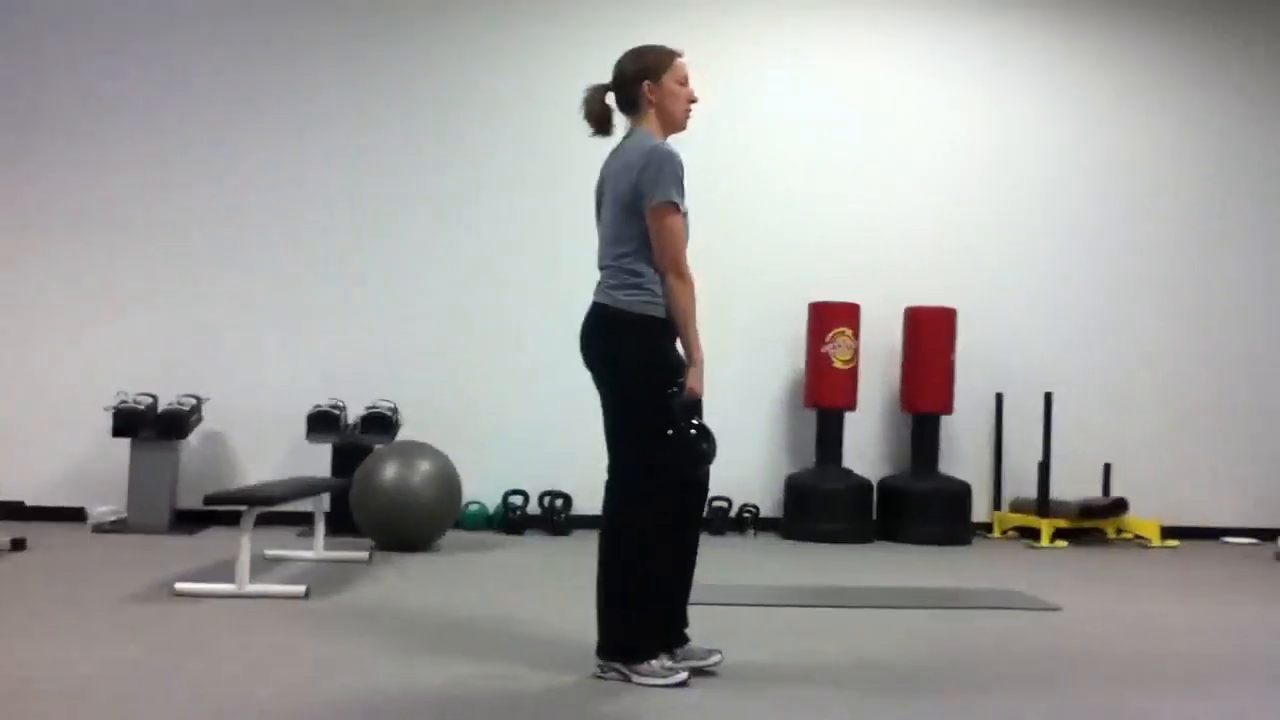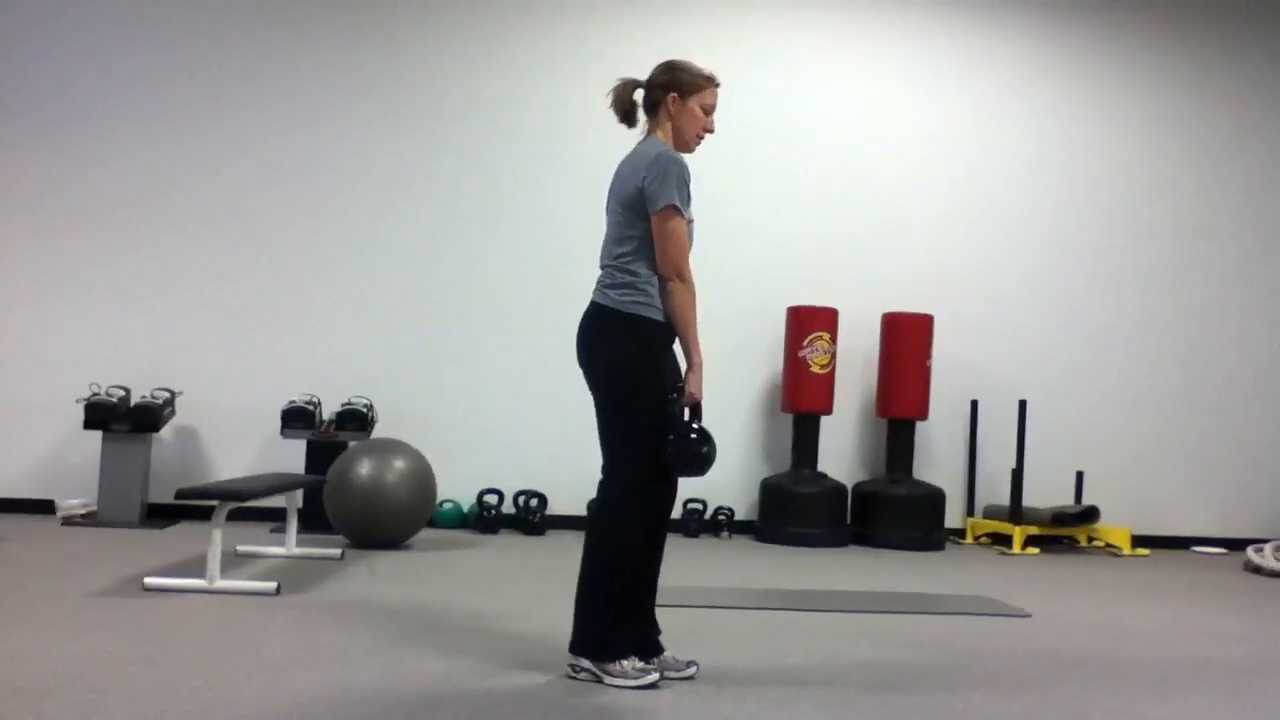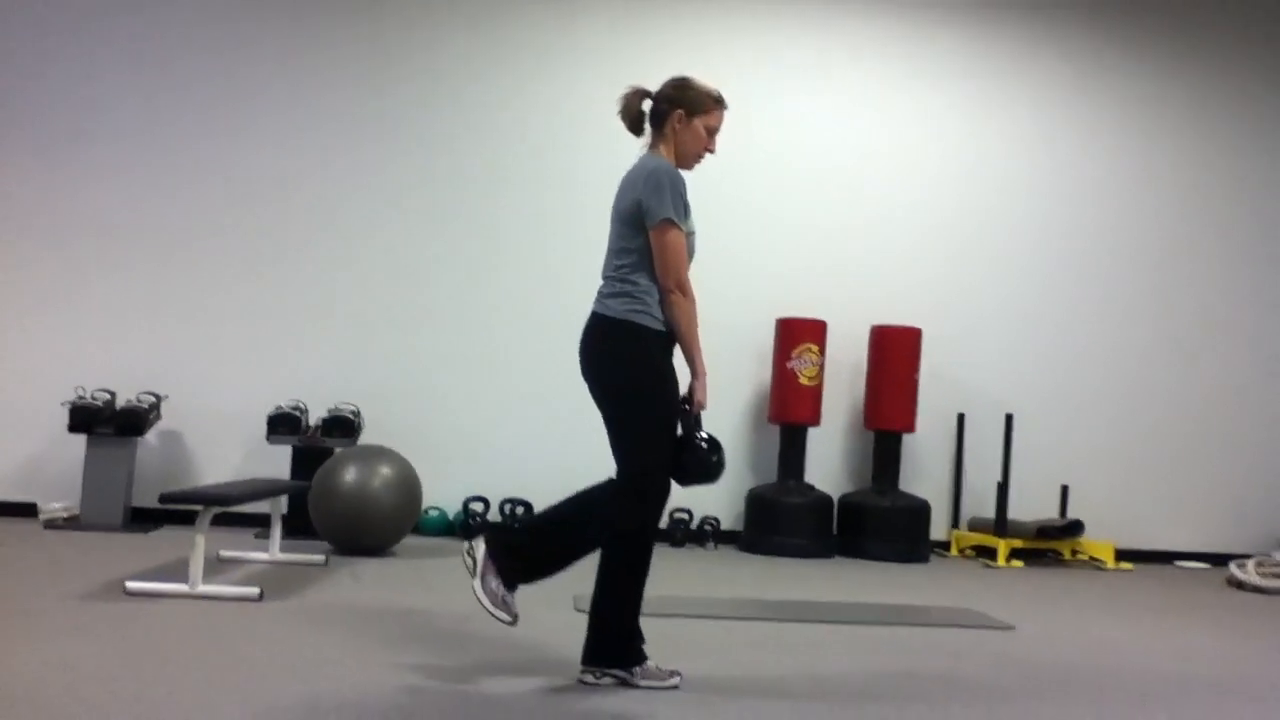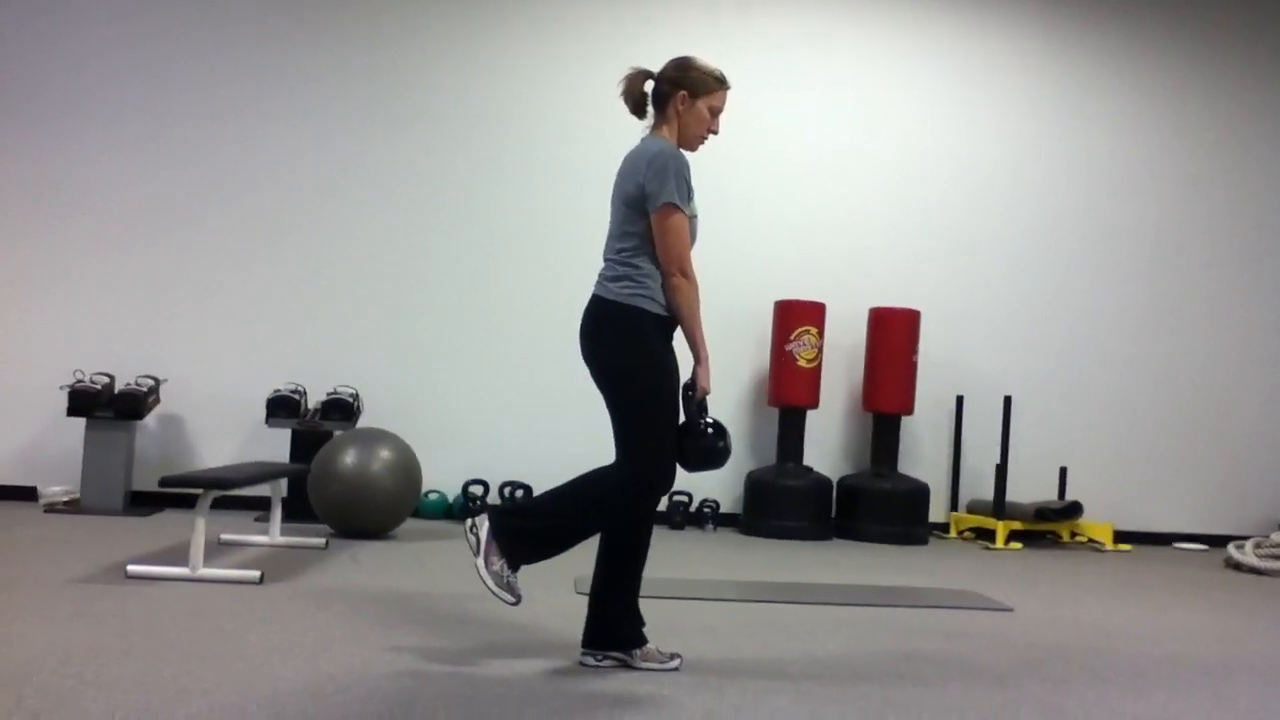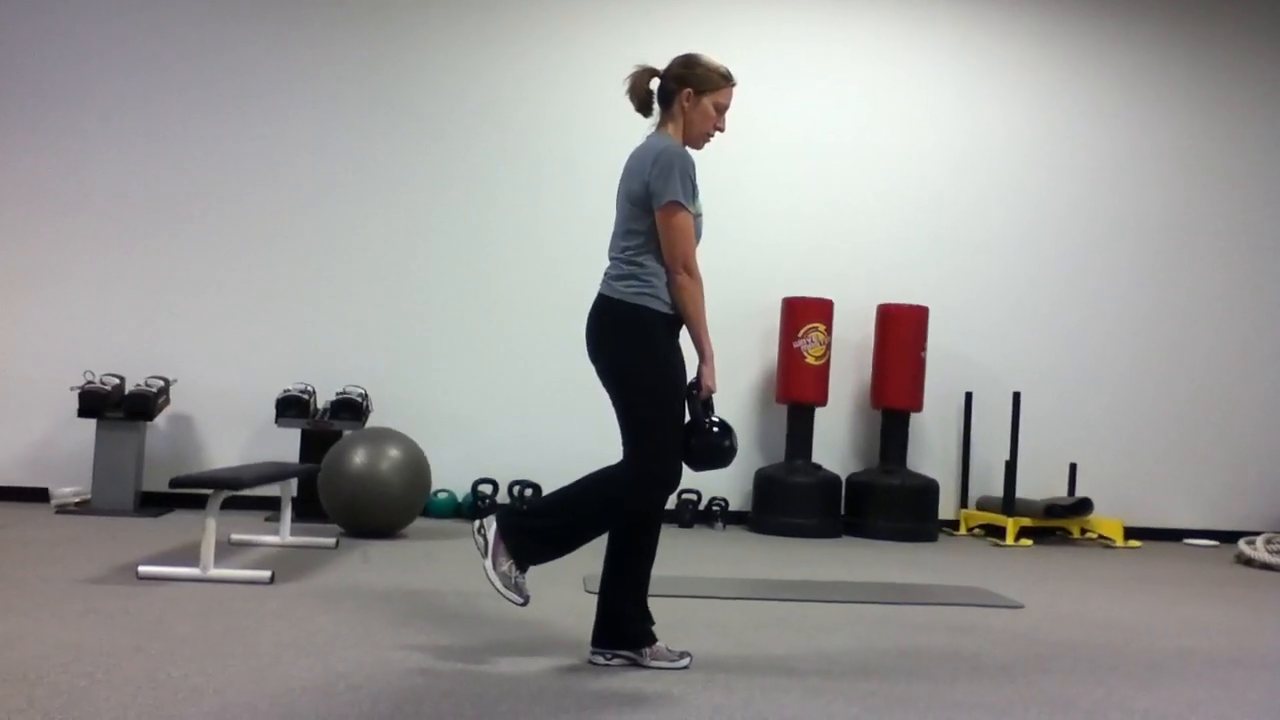
dt=1s
person 1, frame 1
left shoulder: (623, 157)
right shoulder: (657, 158)
right elbow: (673, 271)
left wrist: (676, 354)
right wrist: (694, 359)
left hip: (617, 330)
right hip: (637, 336)
left knee: (677, 481)
right knee: (642, 488)
left ankle: (662, 638)
right ankle: (627, 649)
person 1, frame 2
left shoulder: (639, 160)
right shoulder: (666, 164)
right elbow: (674, 276)
left wrist: (675, 359)
right wrist: (693, 363)
left hip: (617, 335)
right hip: (632, 341)
left knee: (648, 487)
right knee: (632, 488)
left ankle: (635, 642)
right ankle: (597, 646)
person 1, frame 3
left shoulder: (646, 175)
right shoulder: (663, 177)
right elbow: (674, 288)
left wrist: (682, 369)
right wrist: (698, 373)
left hip: (622, 344)
right hip: (631, 348)
left knee: (642, 489)
right knee: (642, 487)
left ankle: (613, 655)
right ankle: (502, 552)
person 1, frame 4
left shoulder: (645, 157)
right shoulder: (666, 161)
right elbow: (677, 273)
left wrist: (685, 354)
right wrist: (701, 358)
left hip: (621, 327)
right hip: (632, 331)
left knee: (642, 473)
right knee: (646, 472)
left ankle: (614, 638)
right ankle: (503, 531)
person 1, frame 5
left shoulder: (651, 155)
right shoulder: (672, 159)
right elbow: (682, 271)
left wrist: (690, 353)
right wrist: (706, 357)
left hip: (628, 325)
right hip: (638, 330)
left knee: (649, 473)
right knee: (652, 472)
left ankle: (623, 637)
right ankle: (512, 533)
